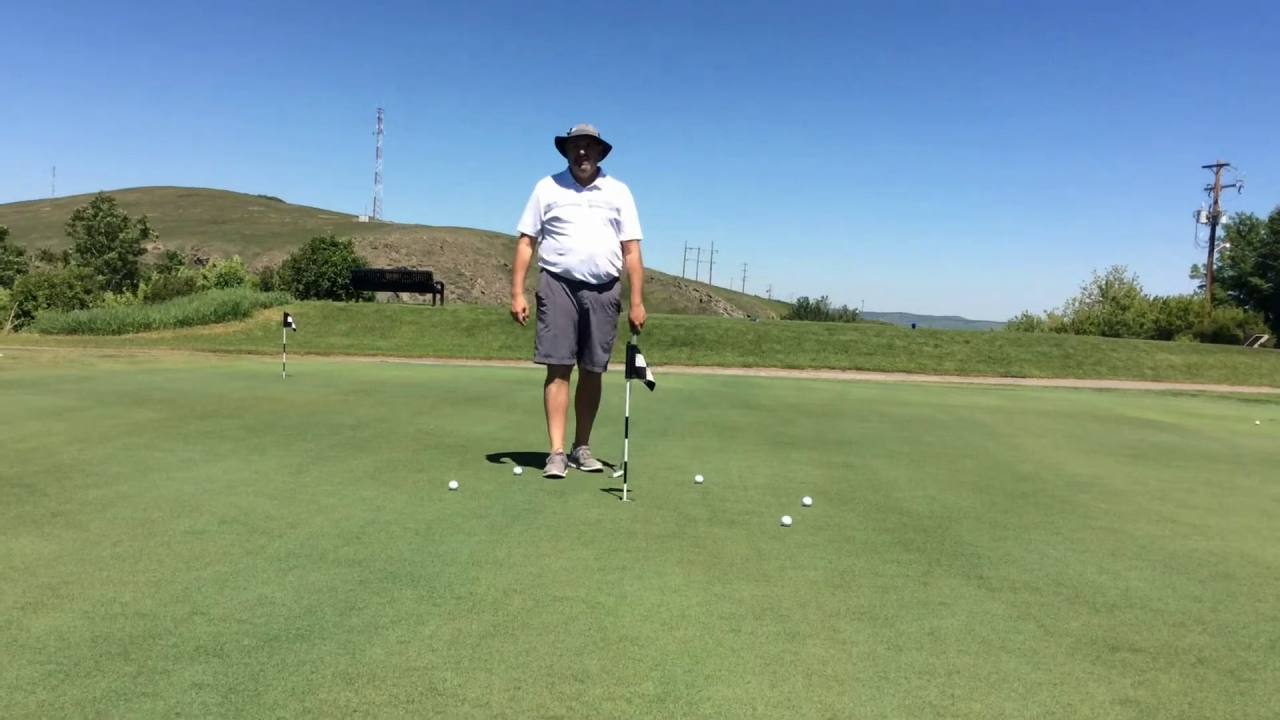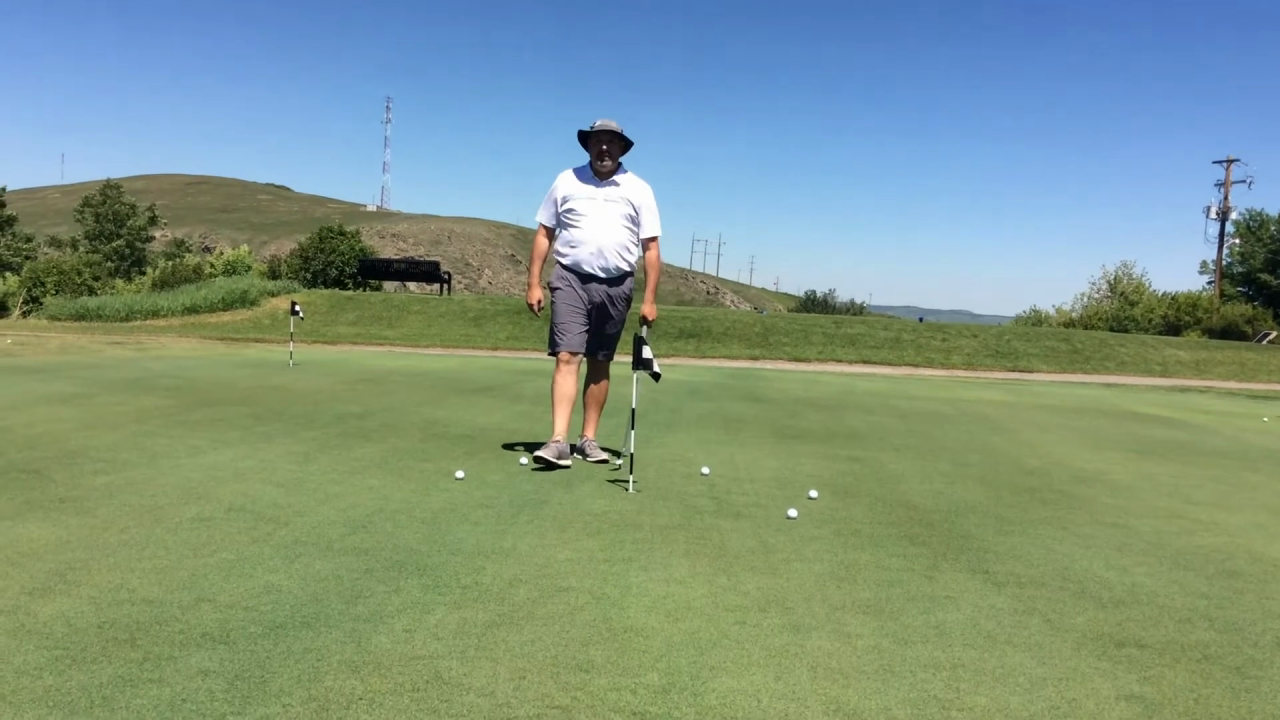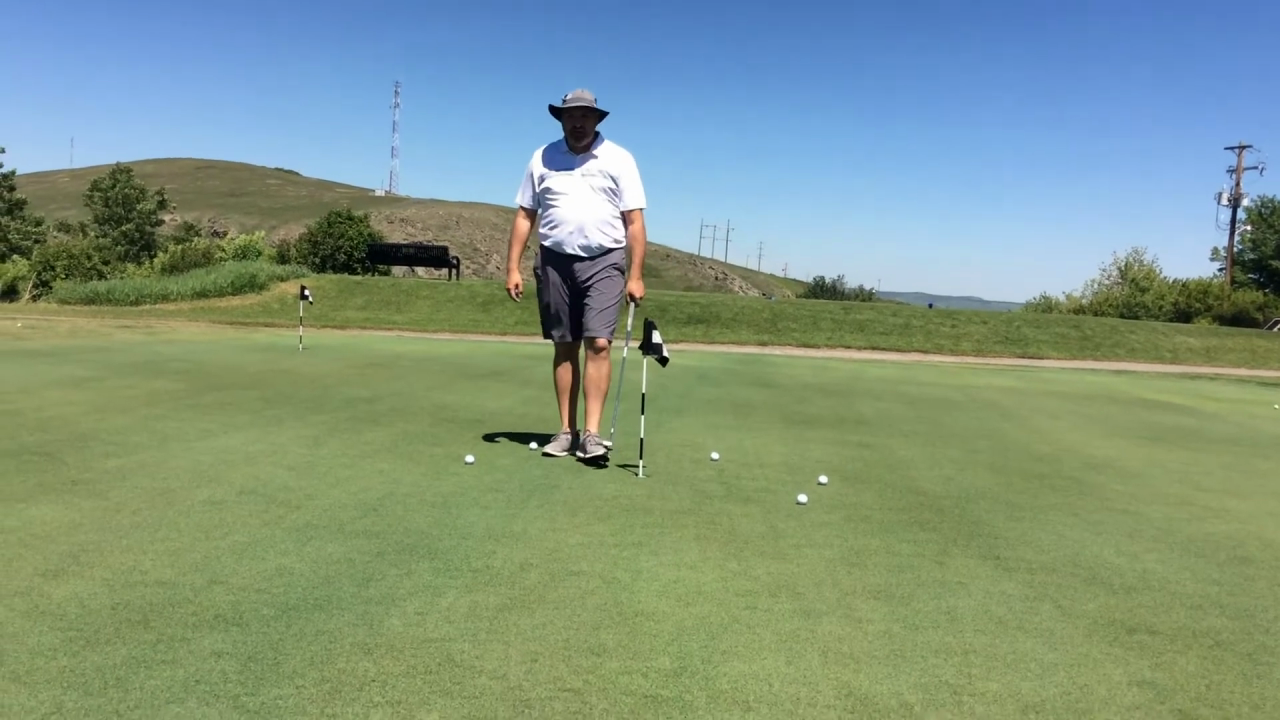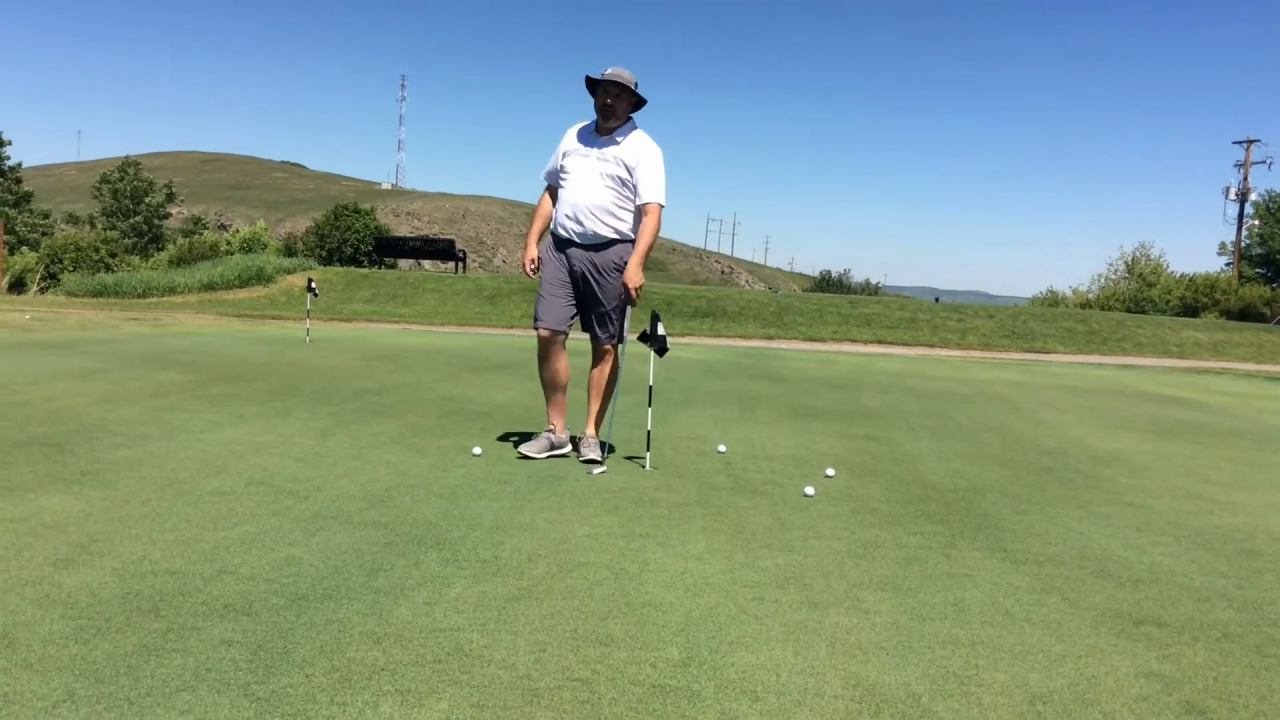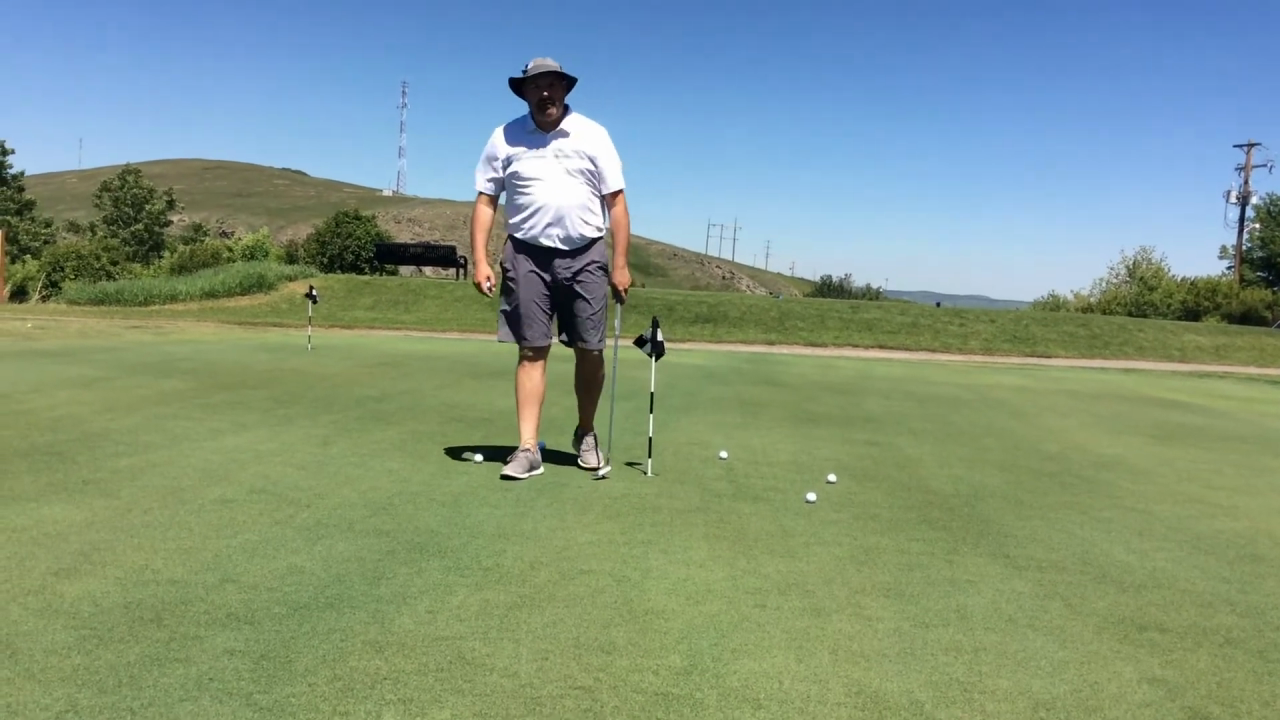
dt=1s
person 1, frame 1
left shoulder: (619, 192)
right shoulder: (547, 188)
left elbow: (631, 250)
right elbow: (526, 242)
left wrist: (637, 301)
right wrist: (517, 292)
left hip: (604, 290)
right hip: (559, 286)
left knee: (592, 372)
right knee: (558, 369)
left ankle: (582, 447)
right ankle: (557, 451)
person 1, frame 2
left shoulder: (638, 189)
right shoulder: (566, 182)
left elbow: (651, 247)
right elbow: (544, 234)
left wrist: (649, 299)
right wrist: (533, 283)
left hip: (616, 285)
right hip: (571, 280)
left knee: (600, 364)
right knee: (566, 357)
left ankle: (587, 439)
right ankle: (558, 440)
person 1, frame 3
left shoulder: (619, 159)
right shoulder: (542, 158)
left elbow: (635, 221)
right elbow: (525, 215)
left wrist: (636, 275)
right wrist: (512, 267)
left hip: (604, 262)
right hip: (555, 262)
left knee: (598, 344)
right knee: (564, 347)
left ankle: (591, 433)
right ankle: (567, 430)
person 1, frame 4
left shoulder: (643, 149)
right shoulder: (573, 136)
left elbow: (651, 212)
right elbow: (551, 193)
left wrist: (635, 265)
right wrist: (532, 242)
left hip: (610, 254)
right hip: (560, 248)
left knee: (604, 346)
right knee: (548, 334)
left ankle: (591, 434)
right ankle: (555, 431)
person 1, frame 5
left shoulder: (593, 135)
right shoulder: (504, 138)
left elbow: (616, 202)
right elbow: (485, 201)
left wrist: (620, 264)
right wrist: (480, 260)
left hip: (585, 257)
right hip: (528, 256)
left knee: (589, 350)
right knee: (531, 352)
left ankle: (586, 432)
right ankle: (528, 448)
